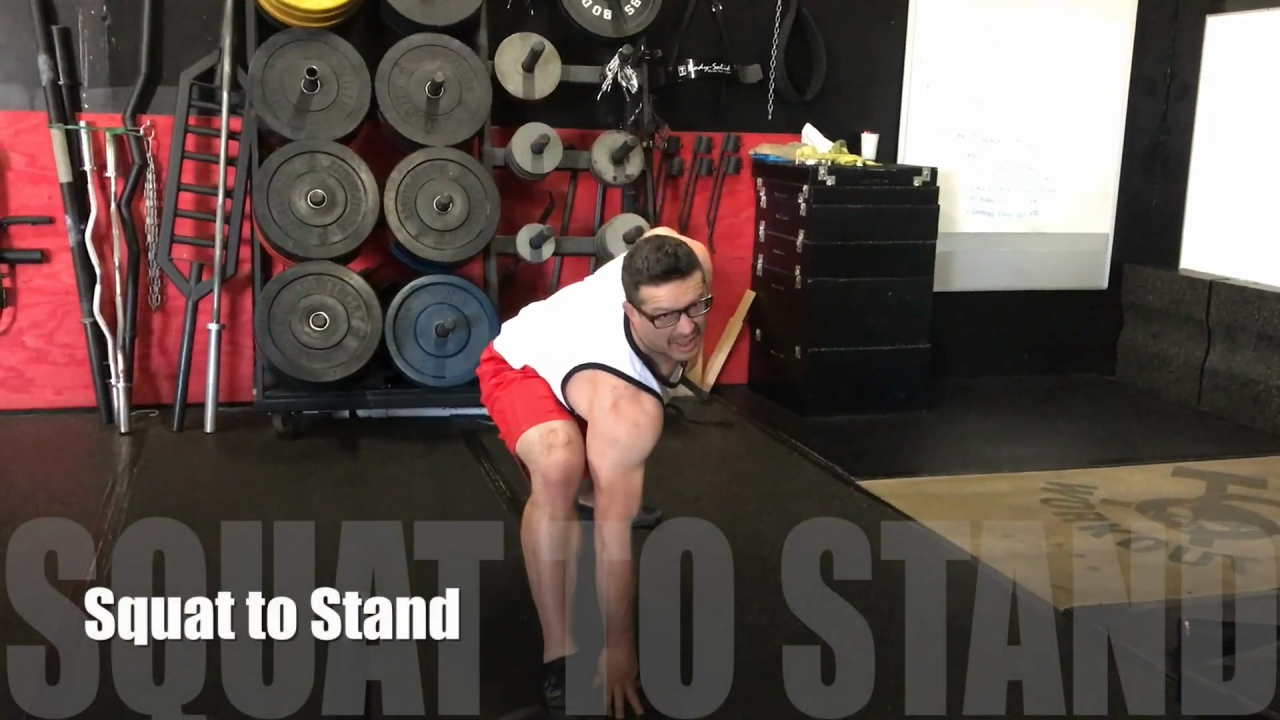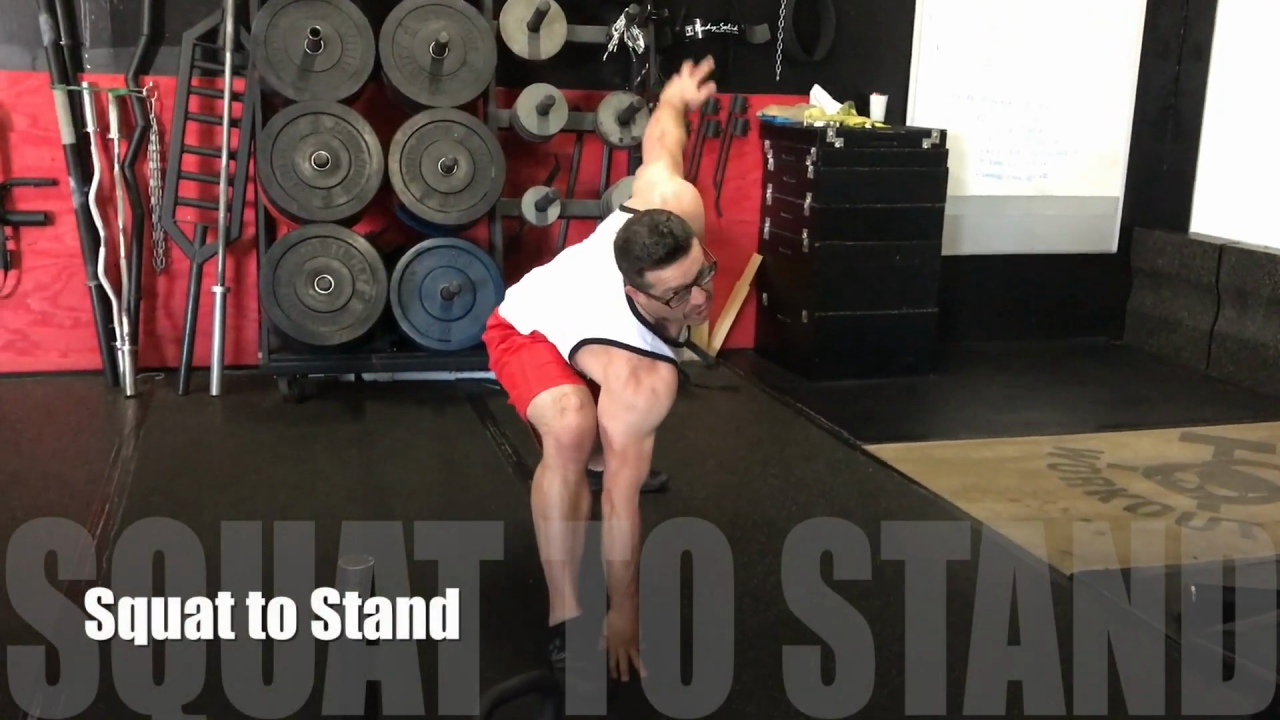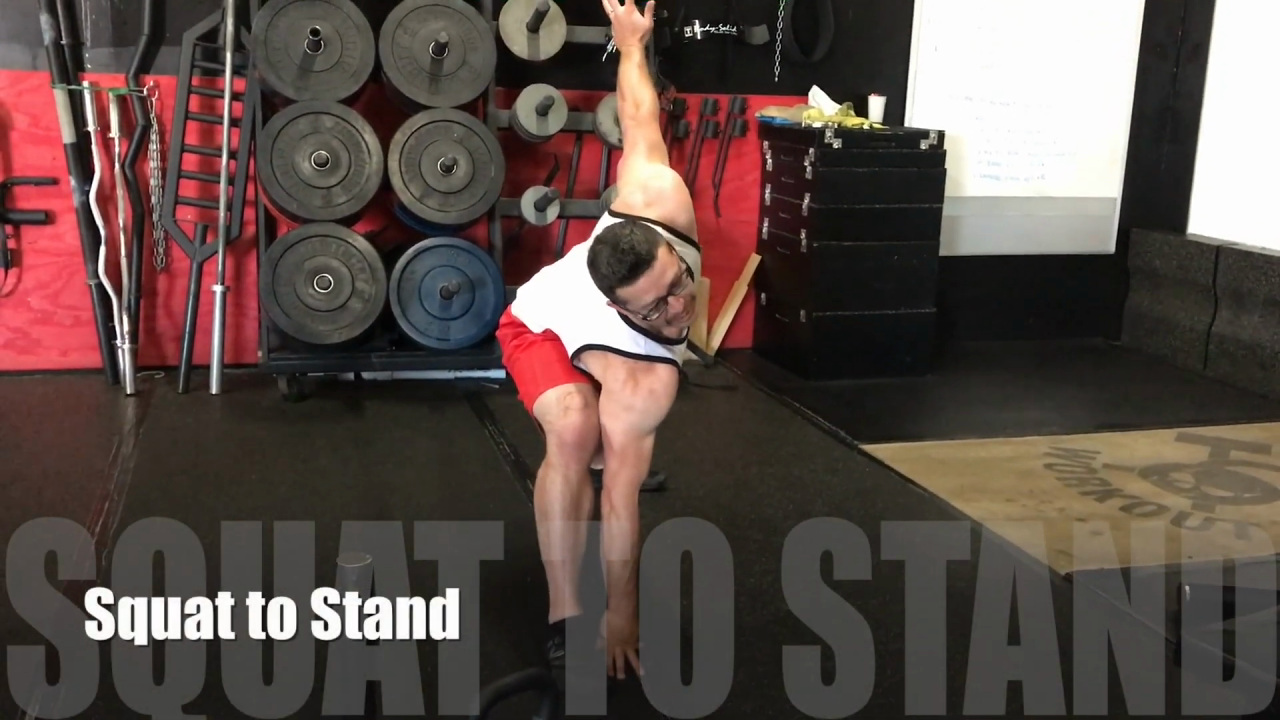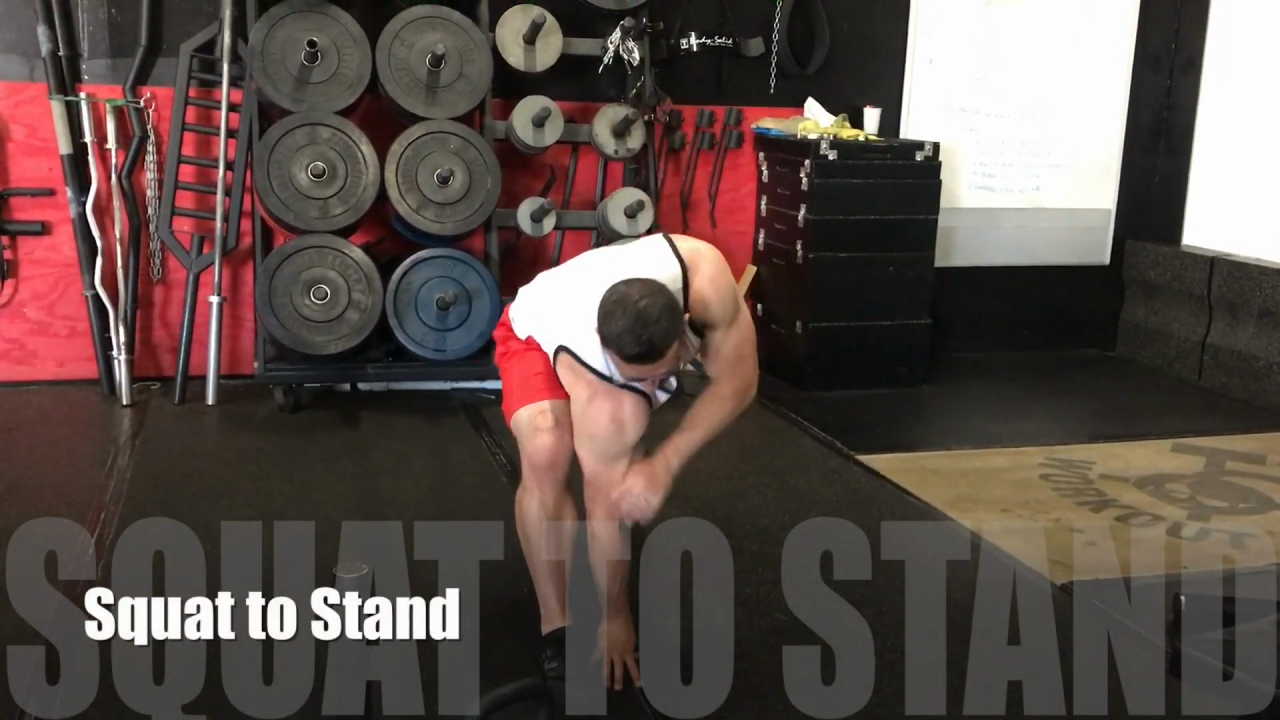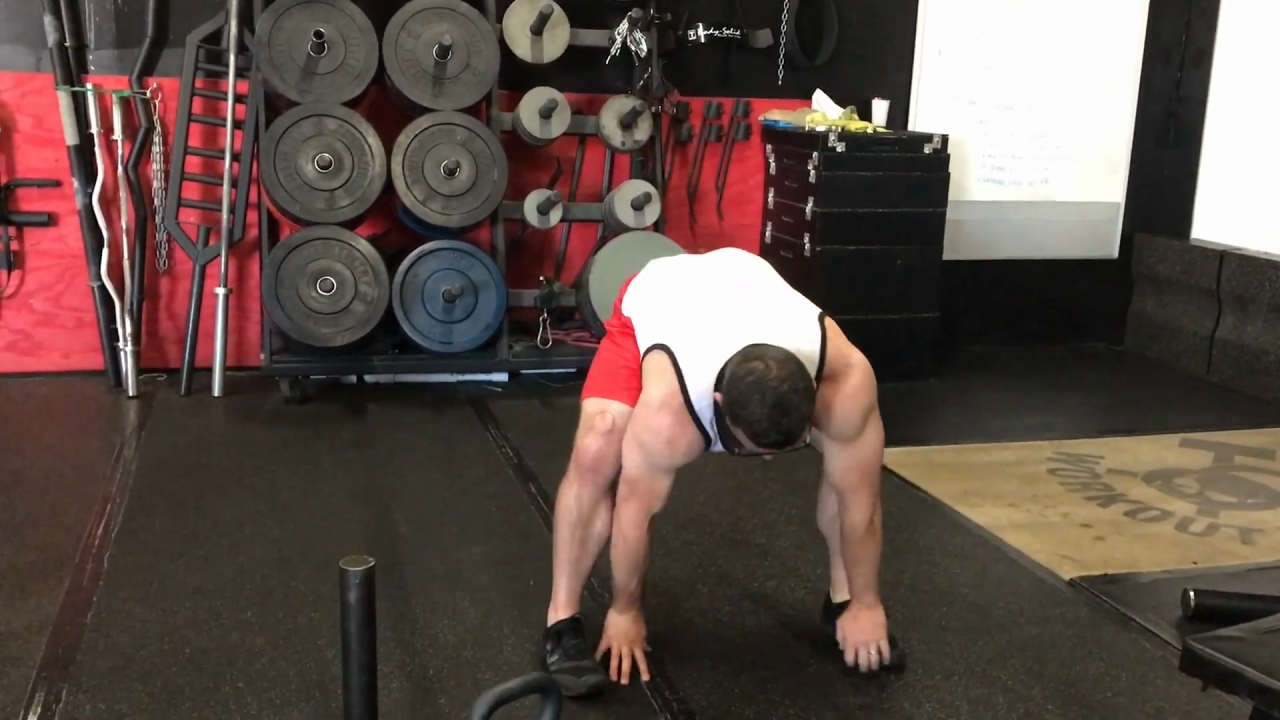
dt=1s
person 1, frame 1
left shoulder: (688, 260)
right shoulder: (624, 405)
left elbow: (657, 235)
right elbow: (612, 533)
right wrist: (619, 650)
left hip: (566, 333)
right hip: (521, 364)
right knee: (560, 466)
left ankle: (598, 475)
right ankle: (560, 656)
person 1, frame 2
left shoulder: (676, 205)
right shoulder: (640, 380)
left elbow: (660, 131)
right elbow: (620, 499)
left wrist: (679, 97)
right wrist: (623, 614)
left hip: (575, 306)
right hip: (526, 331)
right knee: (571, 433)
left ankle: (597, 450)
right ankle: (566, 616)
person 1, frame 3
left shoulder: (659, 204)
right shoulder: (643, 376)
left elbow: (639, 121)
right elbow: (620, 495)
right wrist: (623, 615)
left hip: (572, 294)
right hip: (541, 326)
left knee: (623, 438)
right knee: (576, 434)
left ankle: (609, 441)
right ankle: (565, 616)
person 1, frame 4
left shoulder: (704, 274)
right shoulder: (602, 397)
left elbow: (737, 377)
right elbow: (603, 508)
left wrist: (665, 464)
right wrist: (615, 620)
right hip: (535, 334)
right knee: (547, 454)
right ankle: (556, 626)
person 1, frame 5
left shoulder: (844, 380)
right shoulder: (669, 406)
left elbow: (859, 497)
right elbow: (635, 510)
left wrist: (865, 604)
right wrist: (625, 613)
left knee: (855, 451)
right knee: (596, 455)
left ankle: (844, 601)
right ankle: (562, 620)
